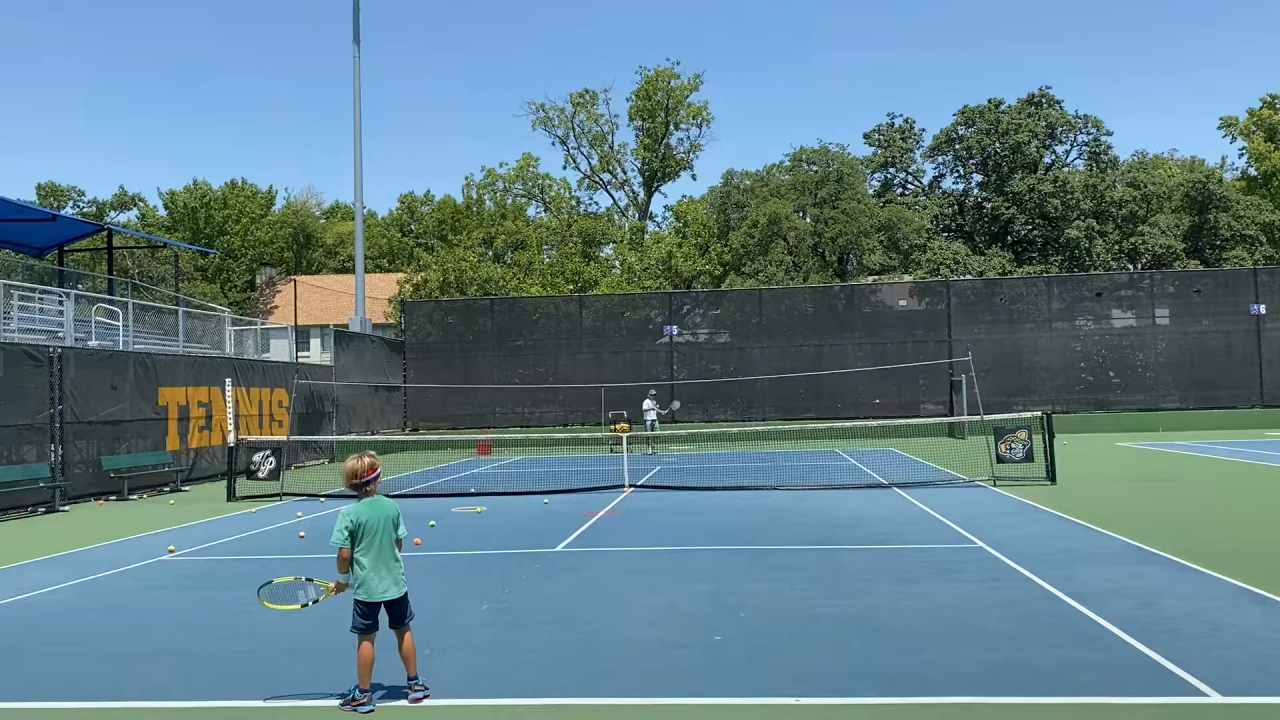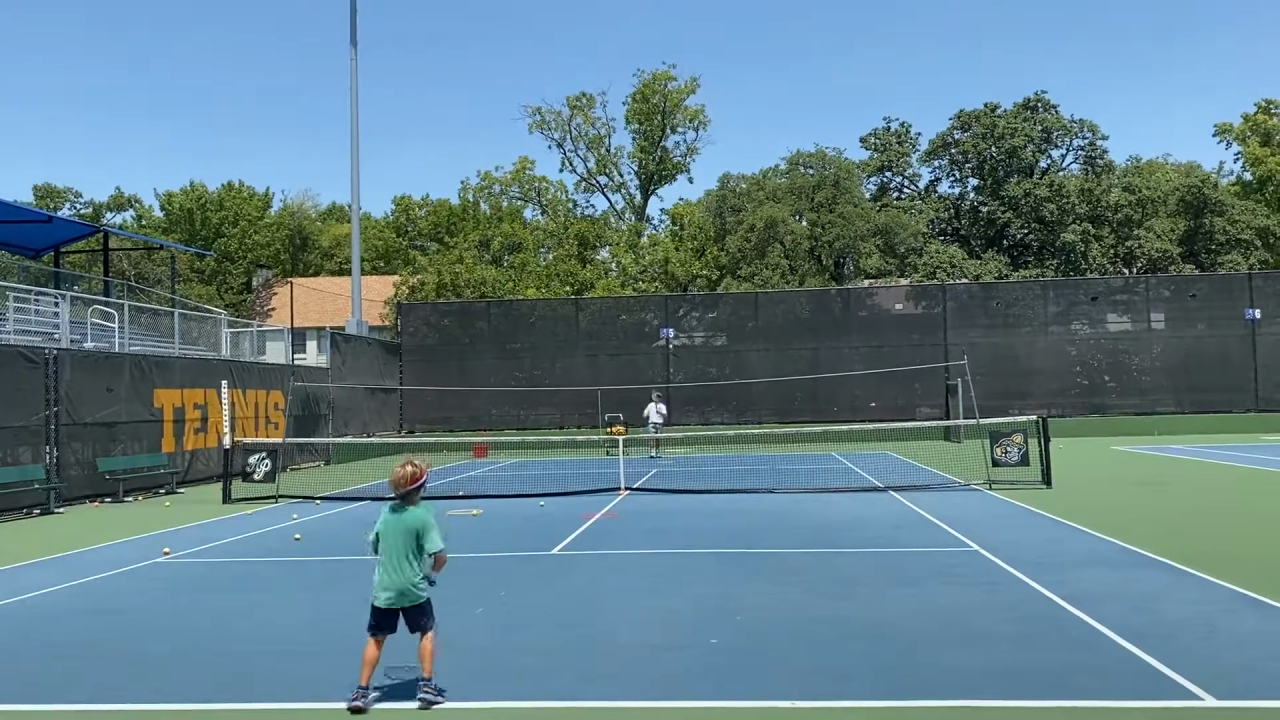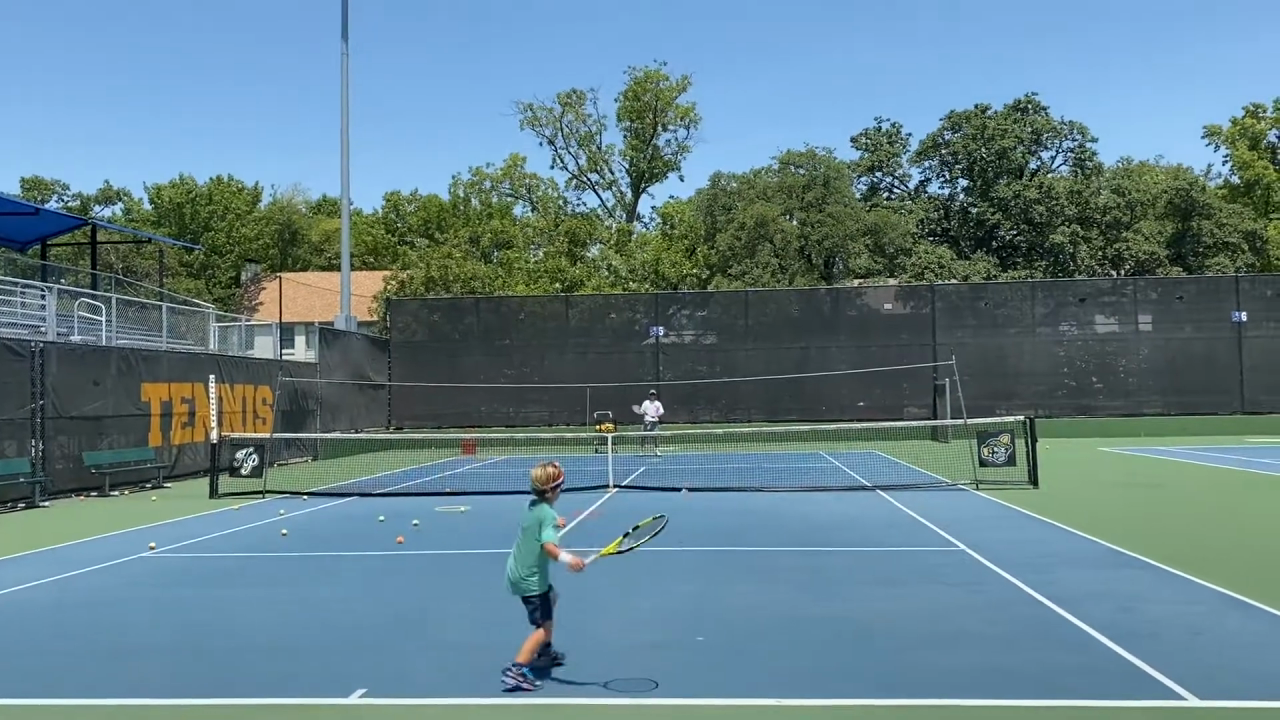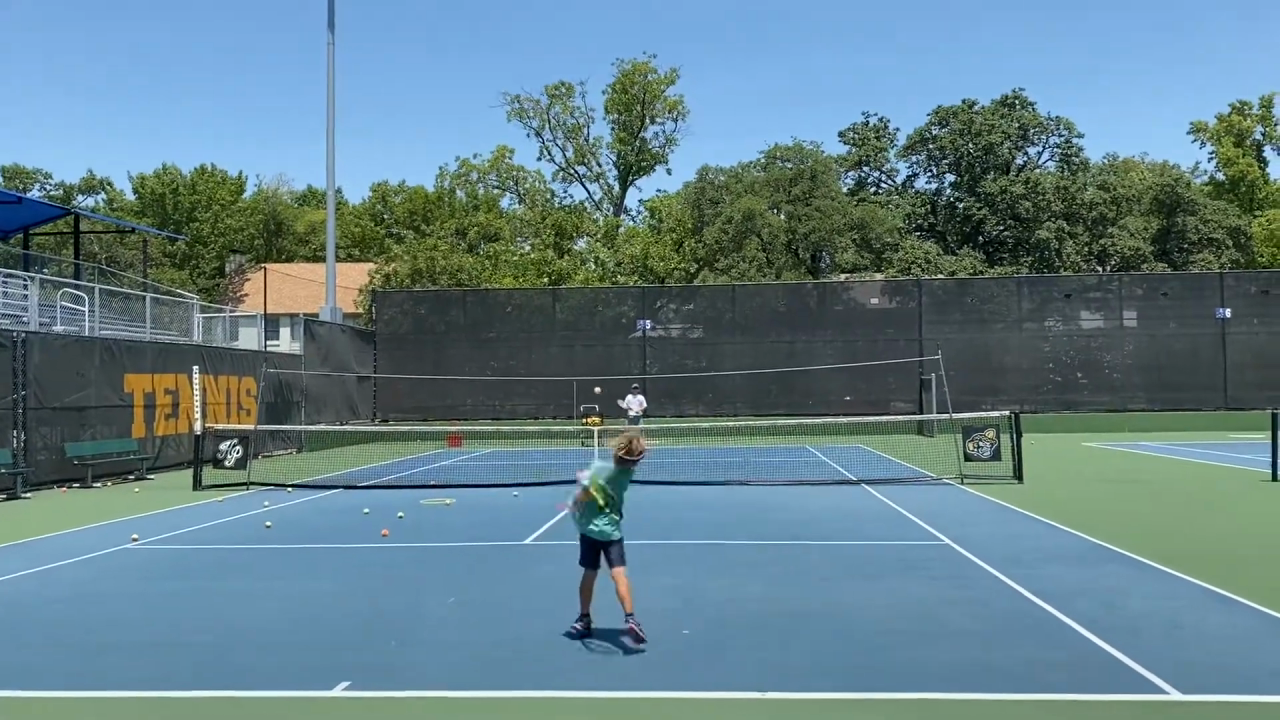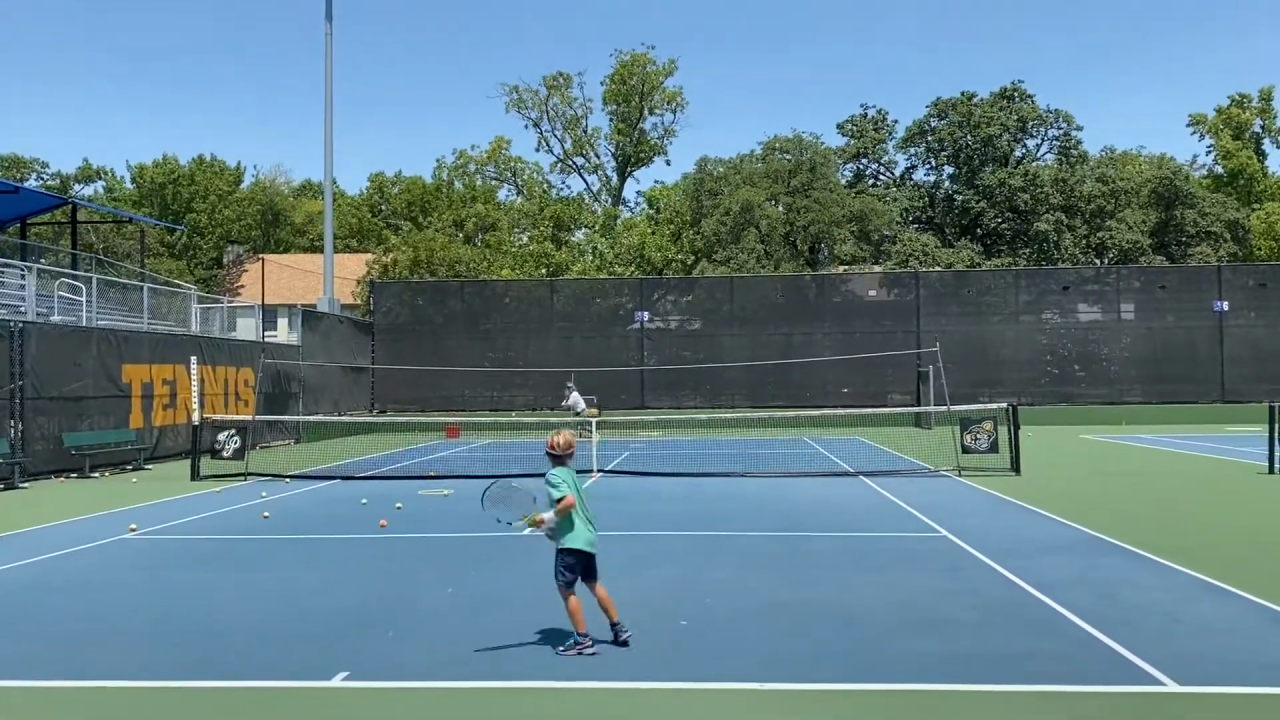
dt=1s
person 1, frame 1
left shoulder: (348, 513)
right shoulder: (391, 506)
left elbow: (344, 554)
right elbow: (399, 543)
left wrist: (342, 579)
left hip: (366, 586)
right hip: (395, 582)
left knee: (366, 638)
right knee: (403, 631)
left ankle: (363, 695)
right ankle: (414, 684)
person 1, frame 2
left shoulder: (387, 512)
right shoulder: (424, 517)
left elbow: (375, 547)
right elbow: (438, 558)
right wrist: (434, 571)
left hip: (383, 589)
right hip: (412, 589)
left knee: (376, 639)
right knee: (427, 630)
left ankle: (361, 693)
right ankle: (427, 685)
person 1, frame 3
left shoulder: (532, 504)
right shoulder: (547, 515)
right elbow: (548, 546)
left wrist: (556, 521)
right wrist: (569, 559)
left hip: (517, 574)
right hip: (531, 580)
left knee: (548, 608)
right knee: (544, 626)
left ankle: (544, 651)
right ankle: (515, 672)
person 1, frame 4
left shoulder: (599, 469)
right shoulder: (627, 473)
left elbow: (583, 497)
left wrist: (575, 508)
right wrist: (587, 479)
left hip: (590, 529)
right hip: (612, 530)
left knee: (589, 573)
right knee: (619, 573)
left ankle: (584, 620)
right ankle: (630, 618)
person 1, frame 5
left shoulder: (553, 476)
right shoulder: (571, 474)
left elbow: (568, 502)
left wrist: (545, 519)
right wrist: (550, 524)
left hip: (570, 542)
right hip: (588, 537)
left knee: (565, 588)
right knee: (593, 584)
left ankle: (583, 640)
right ankle: (619, 628)
